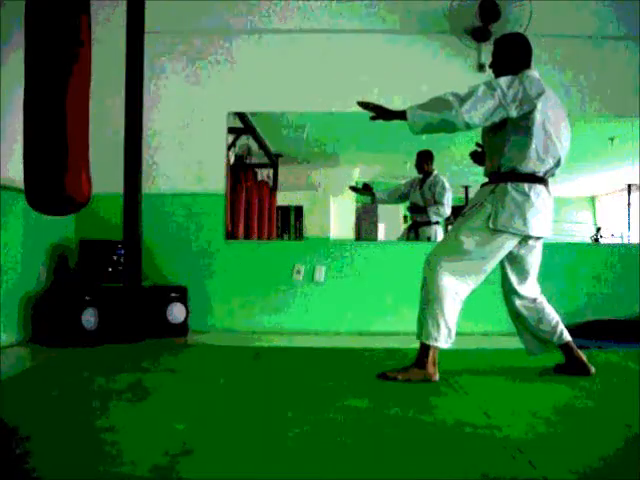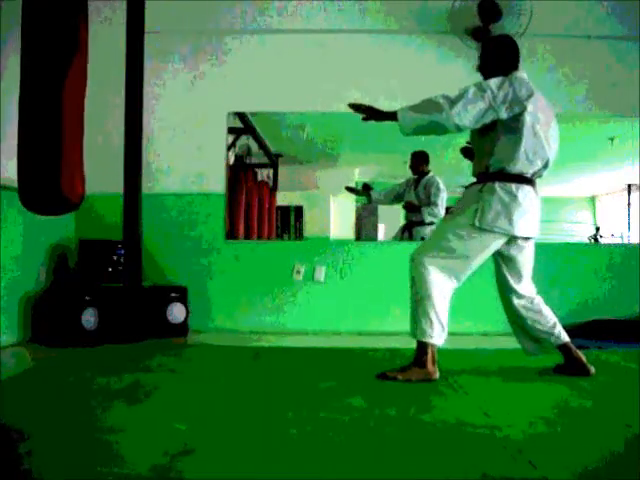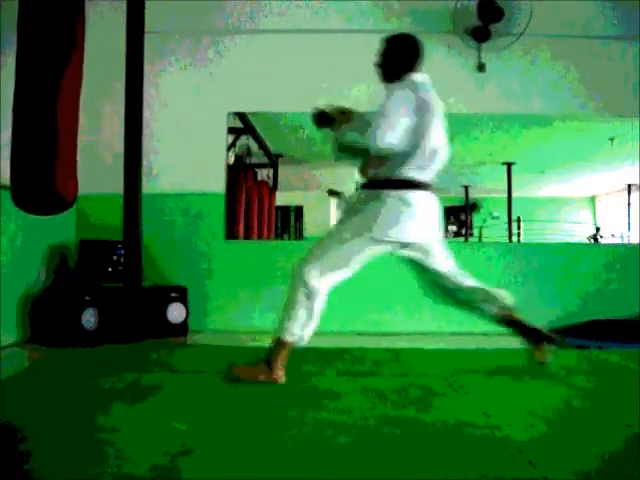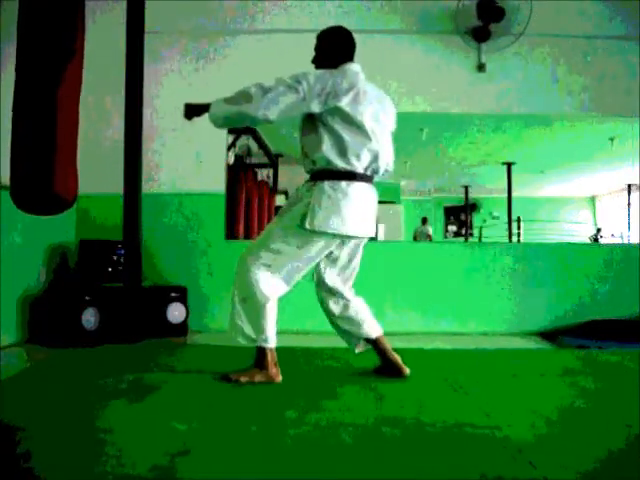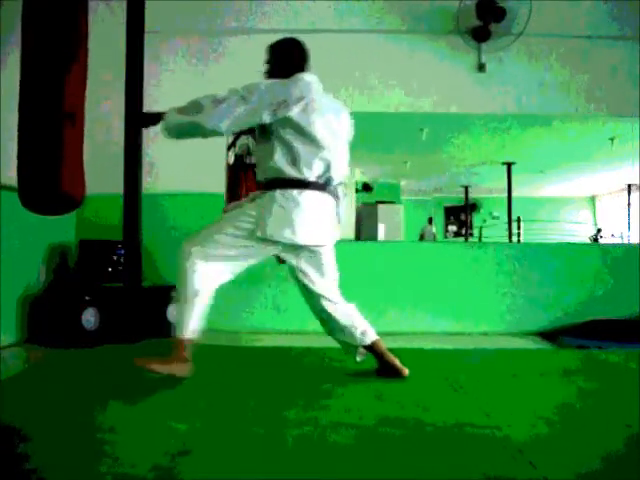
dt=0.4s
person 1, frame 1
left shoulder: (518, 86)
right shoulder: (550, 100)
left elbow: (460, 109)
left wrist: (398, 114)
right wrist: (494, 159)
left hip: (510, 199)
right hip: (535, 201)
left knee: (443, 266)
right knee: (522, 290)
left ankle: (425, 363)
right ankle: (575, 357)
person 1, frame 2
left shoulder: (505, 89)
right shoulder: (537, 102)
left elbow: (450, 110)
left wrist: (388, 115)
left hip: (495, 199)
right hip: (522, 203)
left knee: (428, 264)
right knee: (519, 289)
left ankle: (425, 362)
right ankle: (573, 358)
person 1, frame 3
left shoulder: (404, 94)
right shoulder: (426, 98)
left elbow: (378, 139)
left wrist: (340, 126)
right wrist: (344, 121)
left hip: (390, 205)
right hip: (421, 207)
left knee: (313, 270)
right knee: (452, 279)
left ankle: (273, 364)
right ankle: (530, 332)
person 1, frame 4
left shoulder: (327, 81)
right shoulder: (379, 98)
left elbow: (263, 102)
right elbow: (385, 162)
left wrist: (208, 108)
left hip: (329, 197)
right hip: (362, 200)
left knee: (257, 266)
right knee: (336, 289)
left ankle: (266, 364)
right ankle: (392, 360)
person 1, frame 5
left shoulder: (278, 91)
right shoulder: (336, 108)
left elbow: (217, 112)
right elbow: (338, 172)
left wrist: (162, 117)
left hip: (281, 205)
right hip: (319, 208)
left knee: (198, 256)
right knee: (324, 295)
left ankle: (179, 354)
right ankle: (389, 362)
